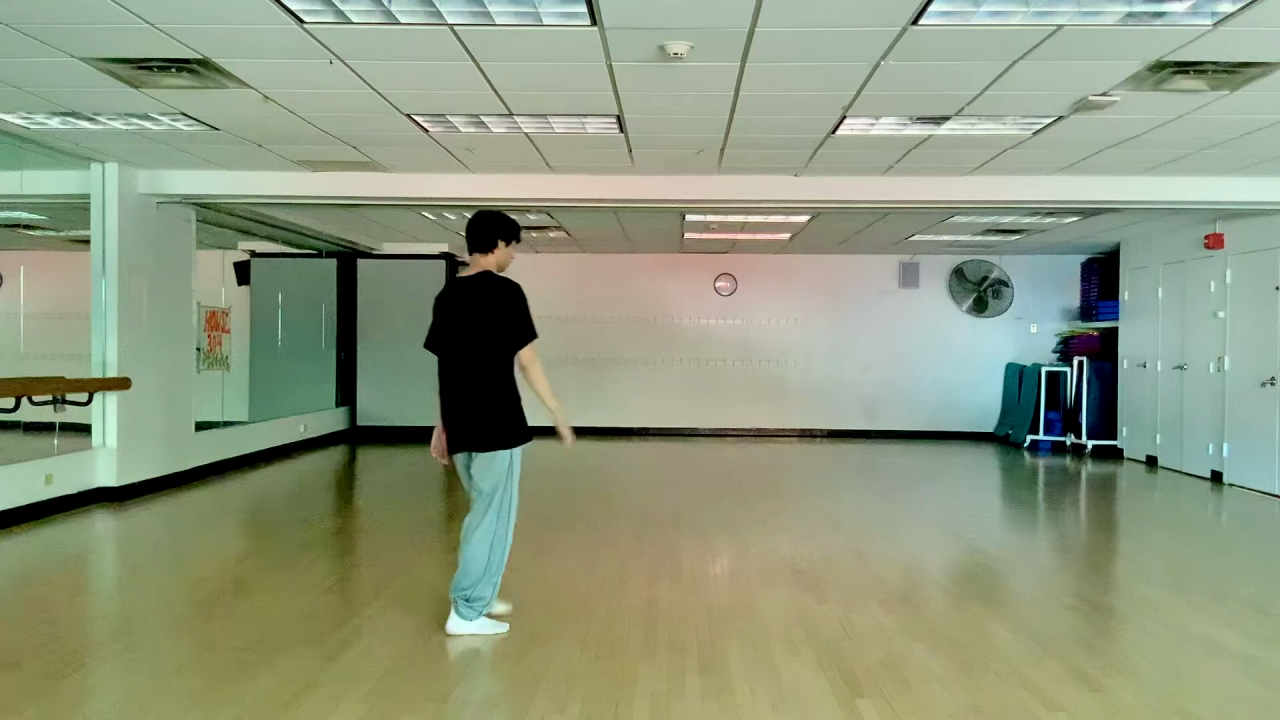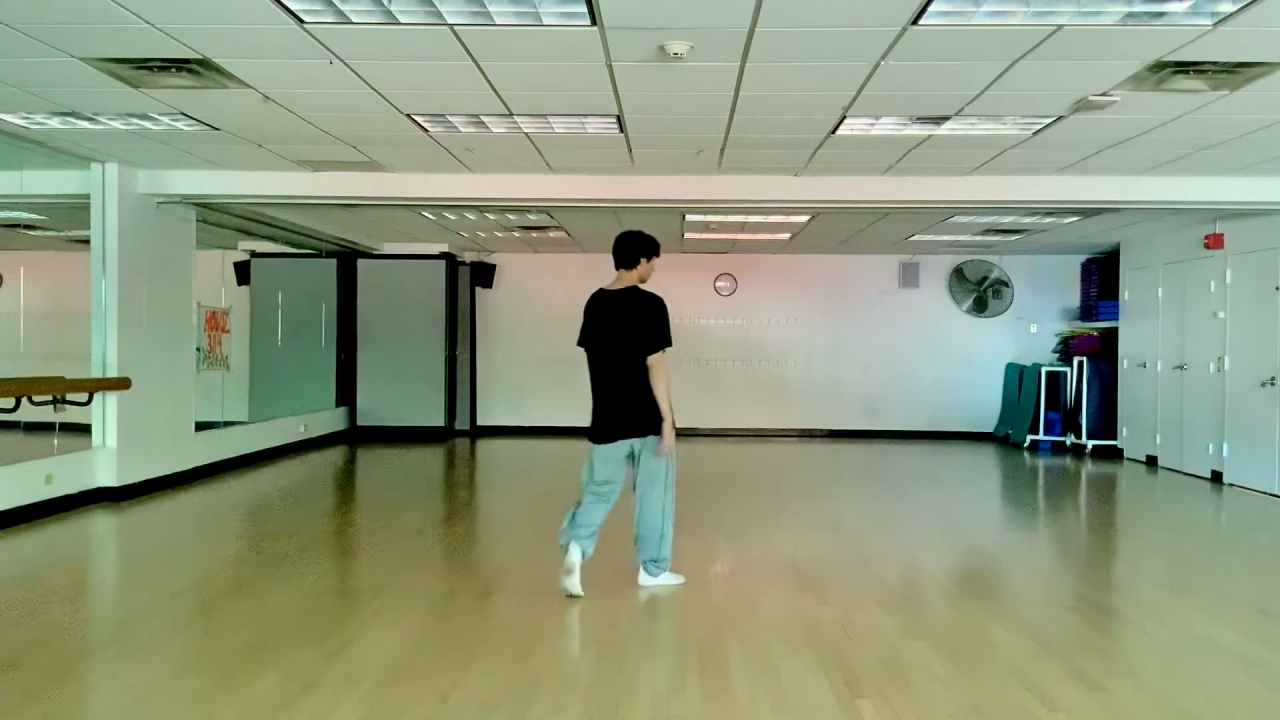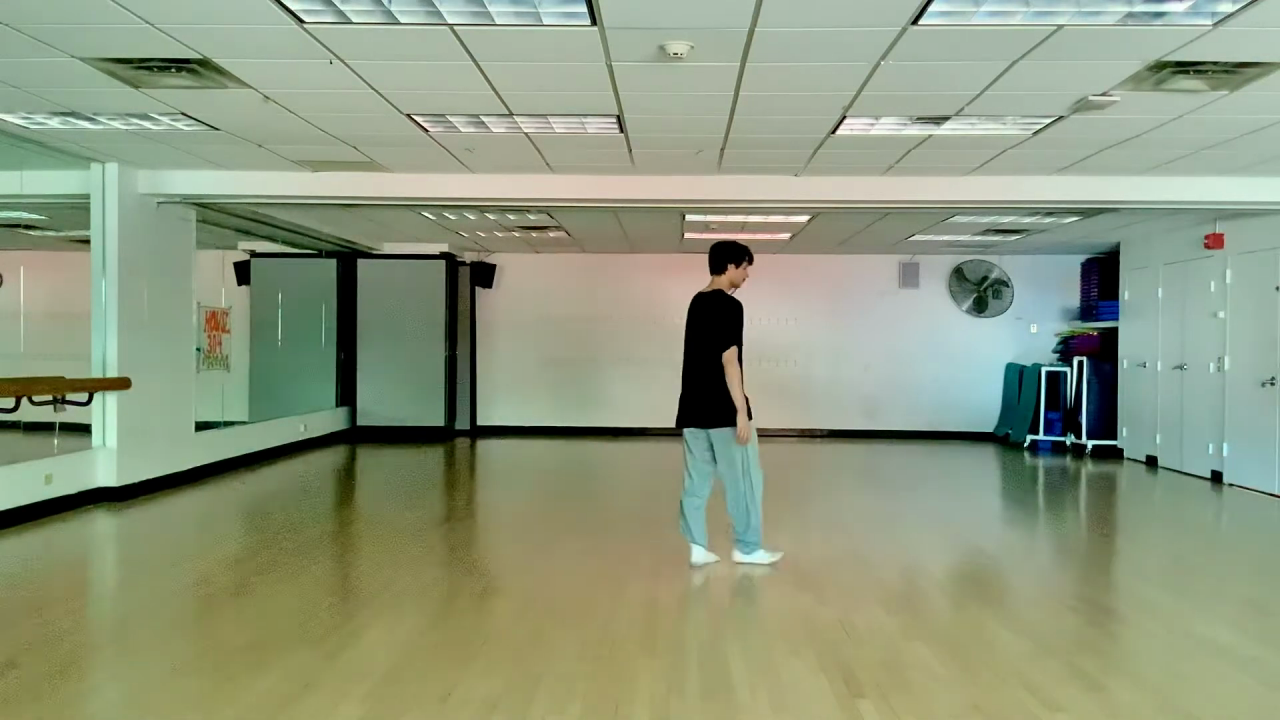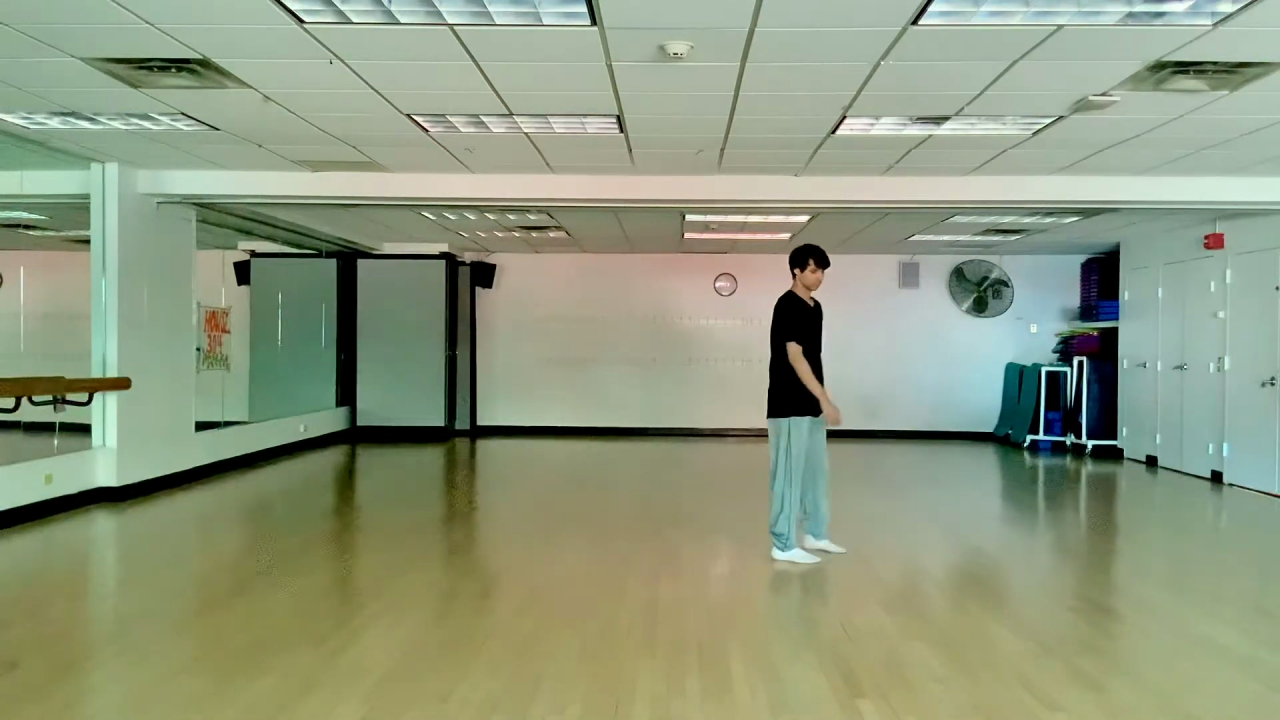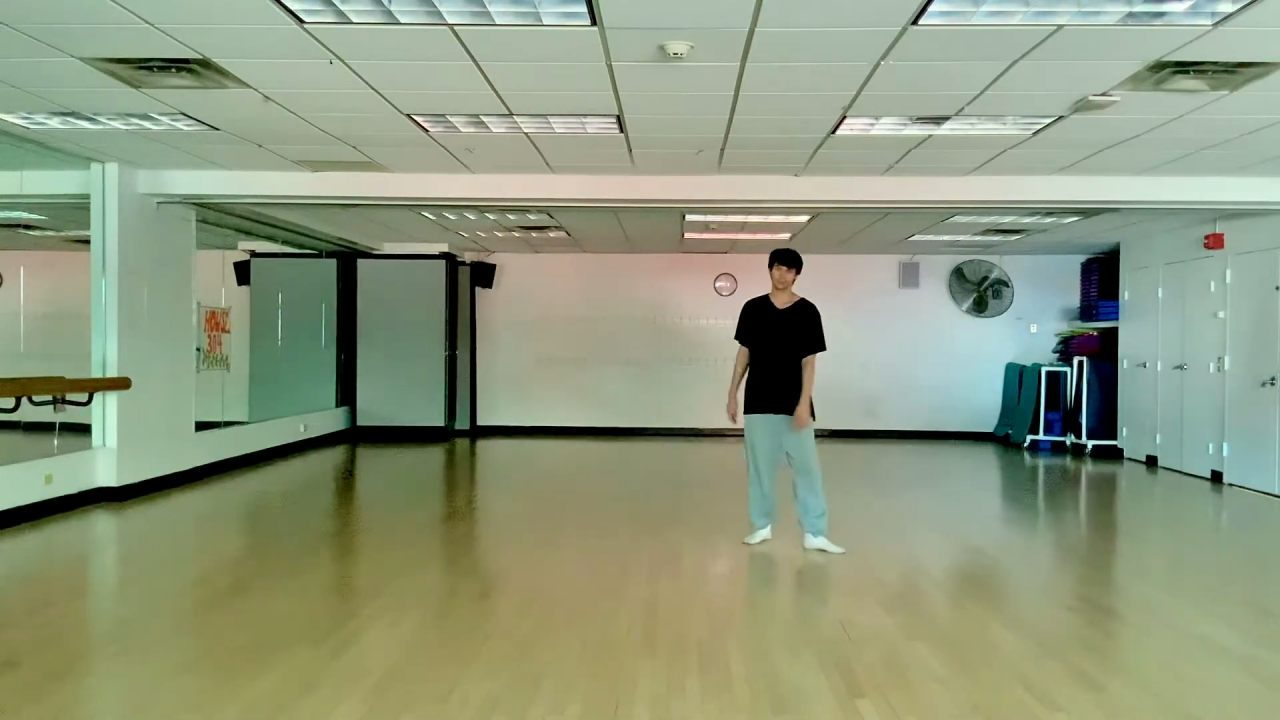
dt=1s
person 1, frame 1
left shoulder: (448, 295)
right shoulder: (504, 291)
left elbow: (443, 363)
right elbow: (527, 361)
left wrist: (443, 426)
right wrist: (558, 416)
left hip: (461, 424)
right hip: (496, 424)
left knee: (489, 509)
right knee: (491, 515)
left ankle: (480, 595)
right ankle: (466, 612)
person 1, frame 2
left shoulder: (594, 303)
right shoulder: (649, 304)
right elbow: (657, 366)
right wrist: (668, 420)
left hip: (606, 418)
right hip: (646, 417)
left knee: (598, 491)
right knee: (655, 493)
left ankle: (574, 550)
right ankle: (654, 568)
person 1, frame 3
left shoulder: (697, 303)
right shoulder: (728, 305)
right elbow: (729, 360)
right wrist: (742, 411)
left hip: (693, 409)
right hip: (722, 410)
left knee: (697, 479)
right knee: (744, 478)
left ankle: (697, 547)
right ankle: (748, 548)
person 1, frame 4
left shoulder: (814, 307)
right shoulder: (788, 306)
right elbow: (795, 357)
left wrist: (821, 402)
right wrist: (826, 400)
left hip: (810, 406)
right hip: (791, 407)
left knee: (816, 473)
right knee: (789, 474)
left ankle: (815, 535)
right ankle: (785, 545)
person 1, frame 5
left shoulder: (808, 312)
right shoulder: (753, 308)
left elbow: (809, 360)
right elbow: (744, 353)
left wrist: (804, 402)
right wrist: (732, 393)
left hip: (794, 404)
right hip: (758, 403)
left knee: (807, 467)
right knee: (759, 467)
left ankle: (814, 533)
right ankle: (761, 525)
